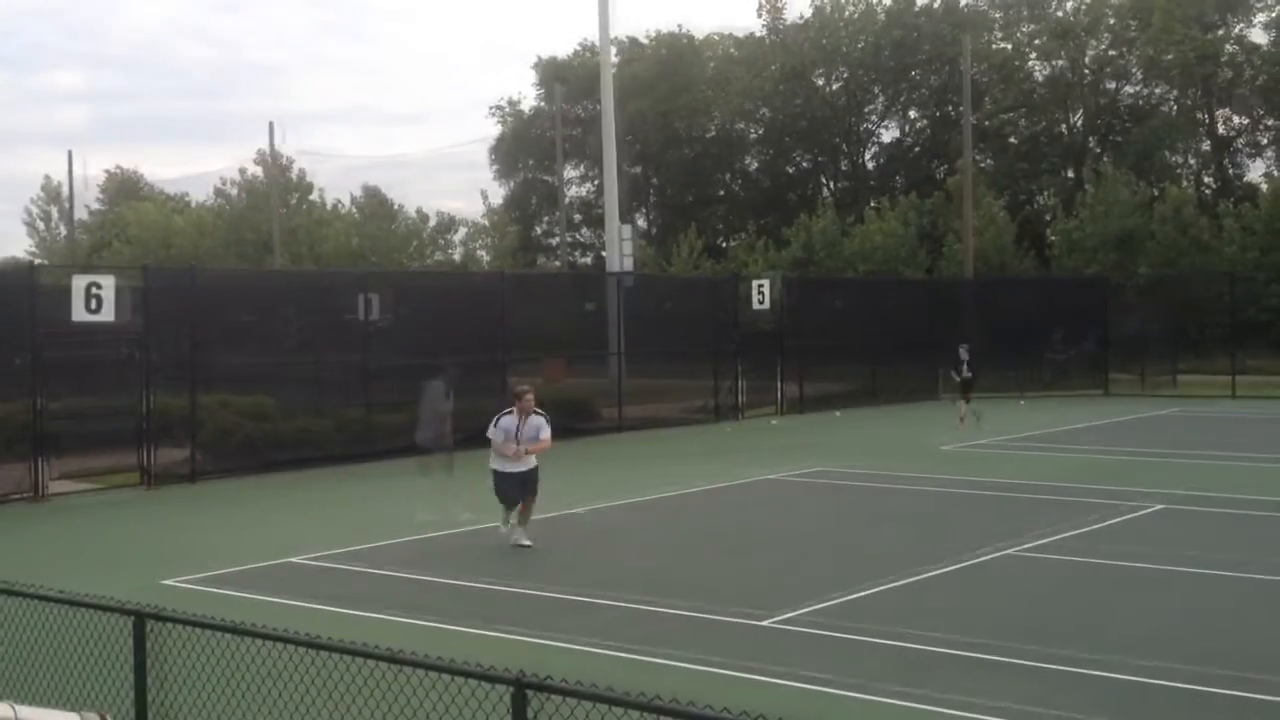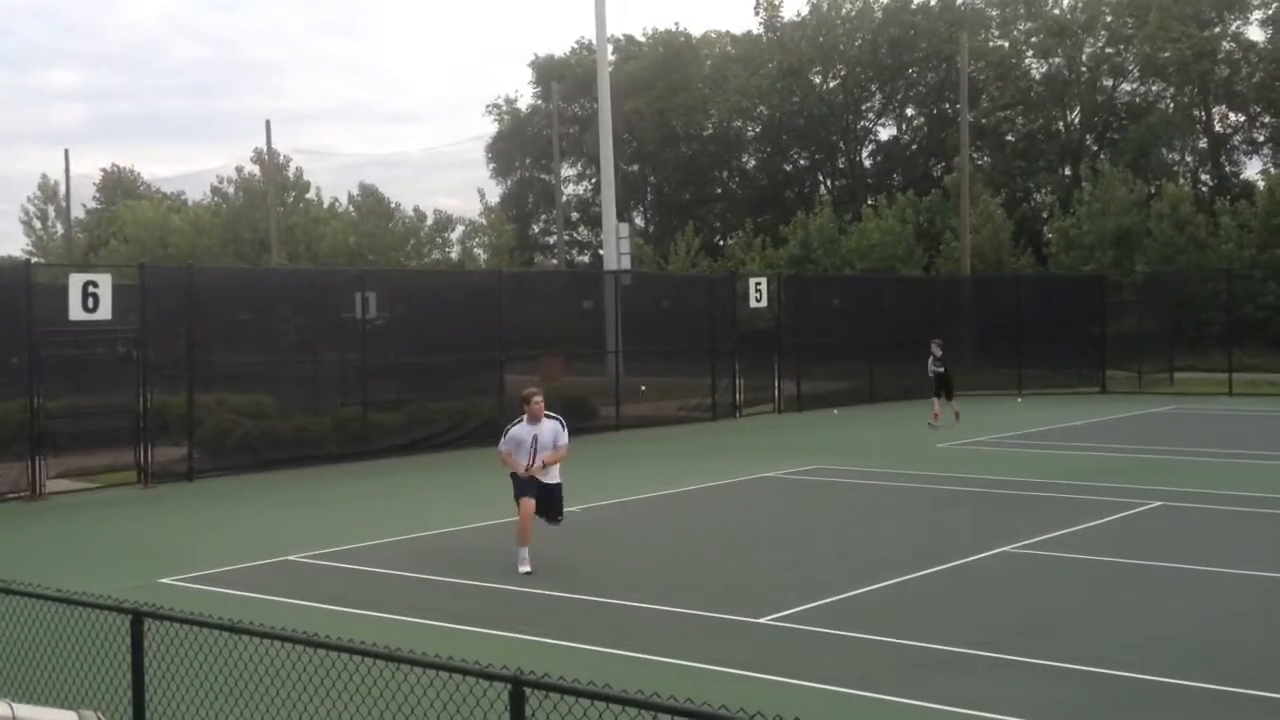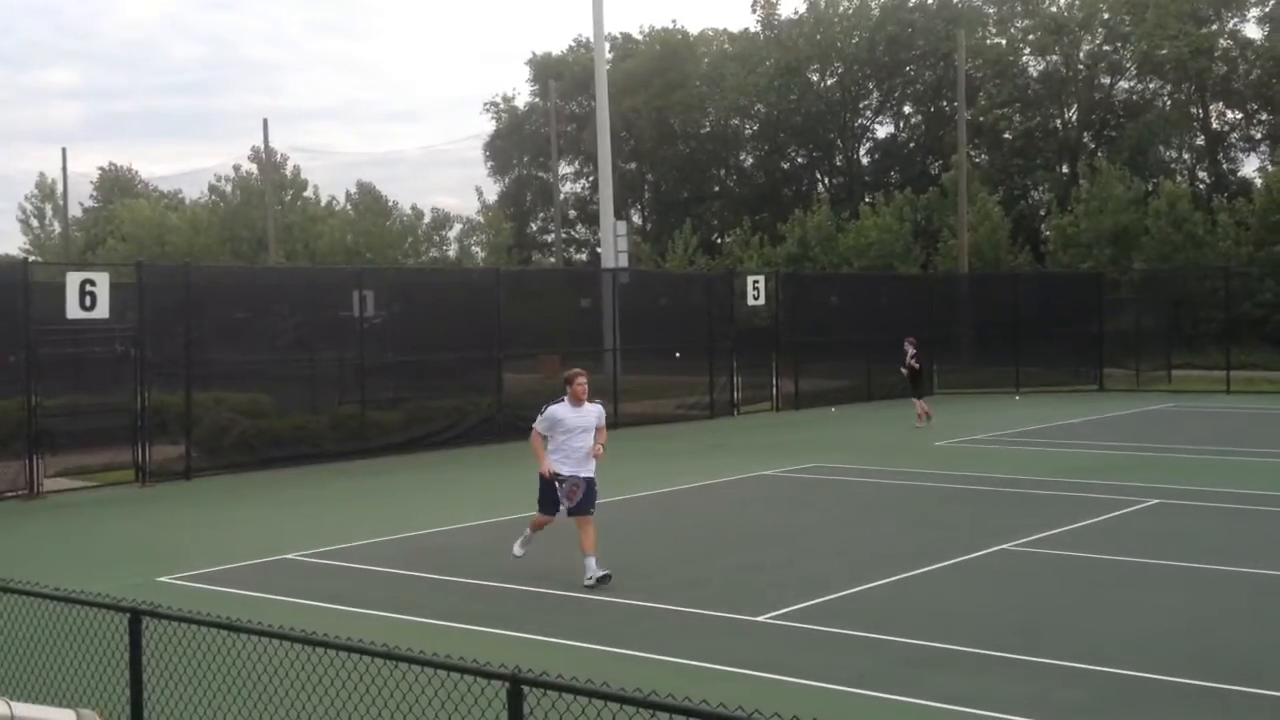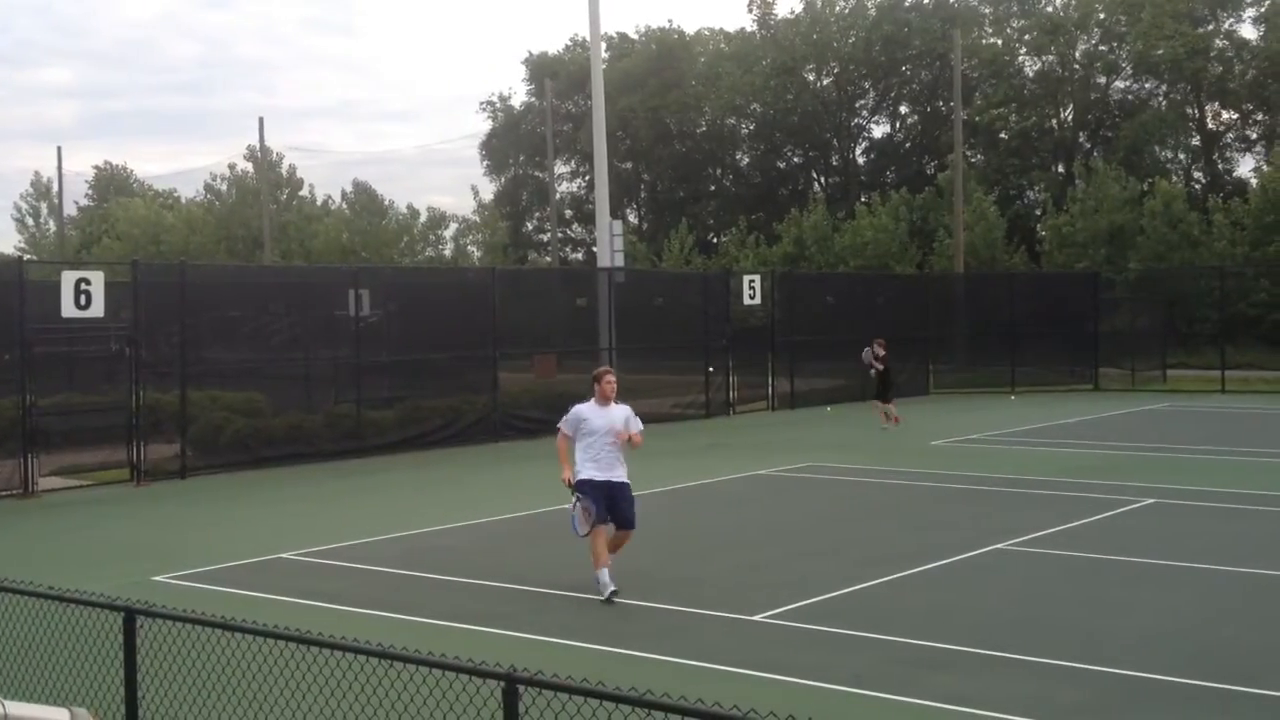
dt=0.3s
person 1, frame 1
left shoulder: (541, 418)
right shoulder: (502, 419)
left elbow: (546, 444)
right elbow: (495, 445)
left wrist: (525, 450)
right wrist: (510, 453)
left hip: (528, 465)
right hip: (504, 466)
left knee: (529, 501)
right knee: (510, 503)
left ankle: (519, 535)
right ankle: (506, 515)
person 1, frame 2
left shoulder: (556, 422)
right shoulder: (514, 429)
left elbow: (562, 451)
right elbow: (504, 454)
left wrist: (542, 464)
right wrist: (518, 468)
left hip: (550, 477)
right hip: (524, 476)
left knee: (554, 518)
right knee: (527, 509)
left ankle: (538, 515)
right ankle: (523, 558)
person 1, frame 3
left shoulder: (596, 409)
right shoulder: (553, 410)
left elbow: (601, 429)
right elbow: (536, 436)
left wrist: (600, 445)
right wrist: (543, 462)
left hip: (584, 474)
right hip: (555, 471)
left knee: (586, 518)
right knee: (546, 517)
left ankle: (591, 571)
right ankle: (527, 536)
person 1, frame 4
left shoulder: (625, 411)
right shoulder: (579, 411)
left elbow: (638, 440)
right elbow: (562, 438)
left wrist: (628, 437)
right wrist: (566, 468)
left hip: (618, 478)
right hip: (588, 478)
left knee: (626, 528)
right knee: (598, 526)
left ankle: (605, 560)
right ankle: (604, 583)
